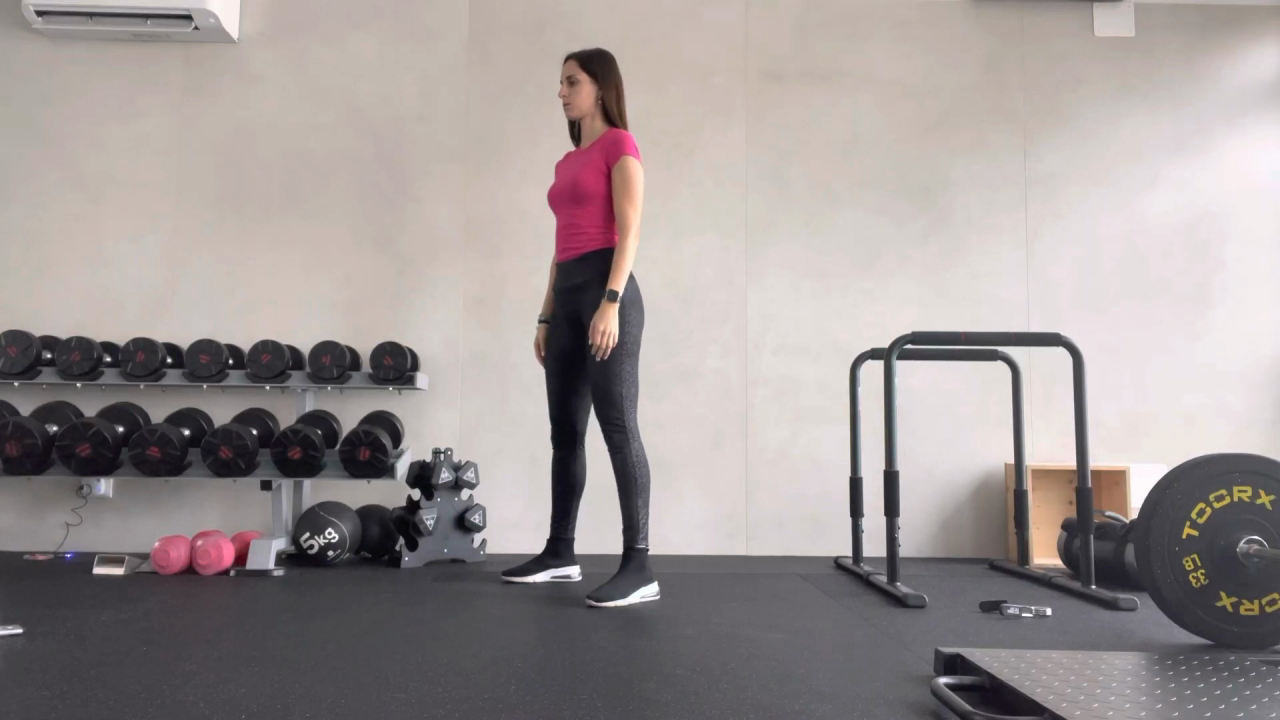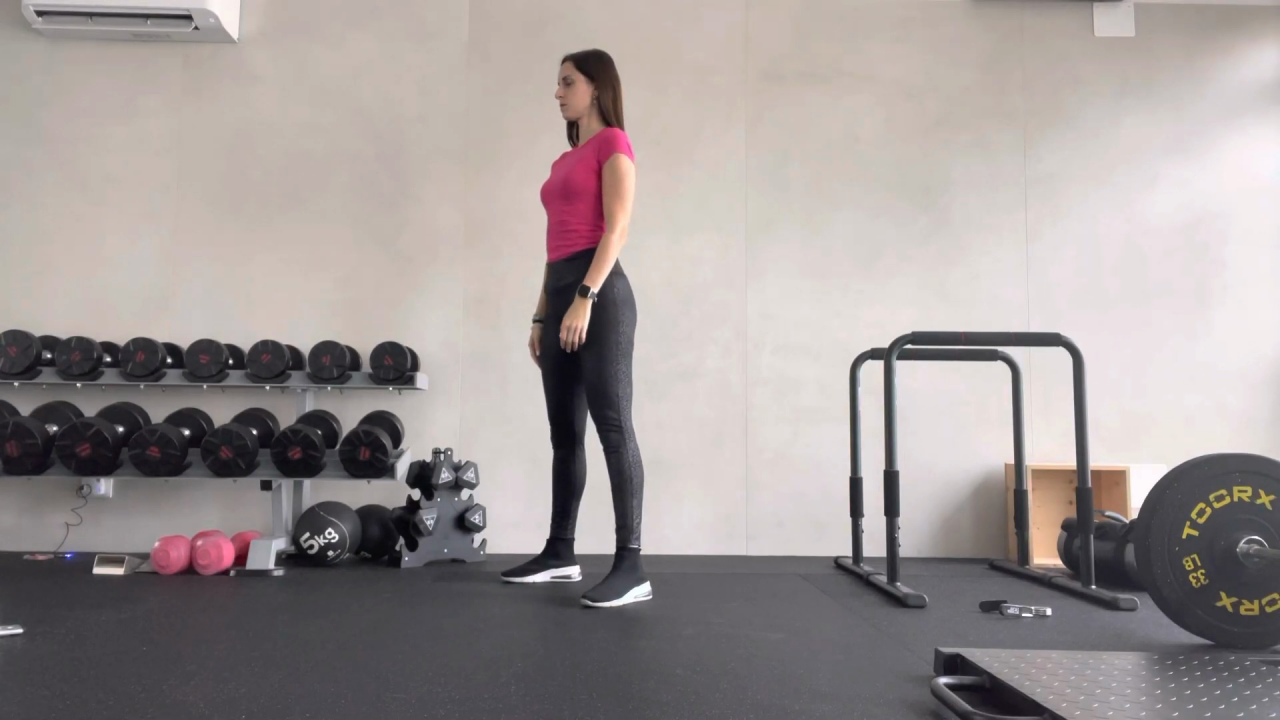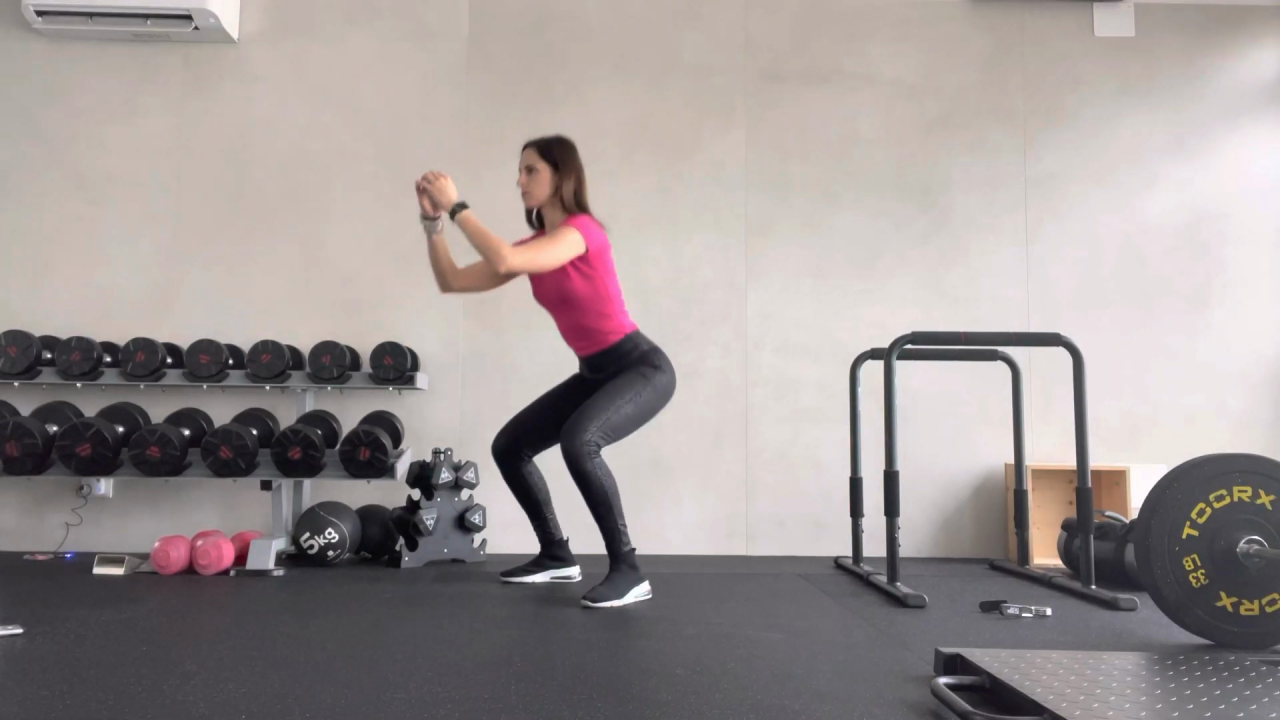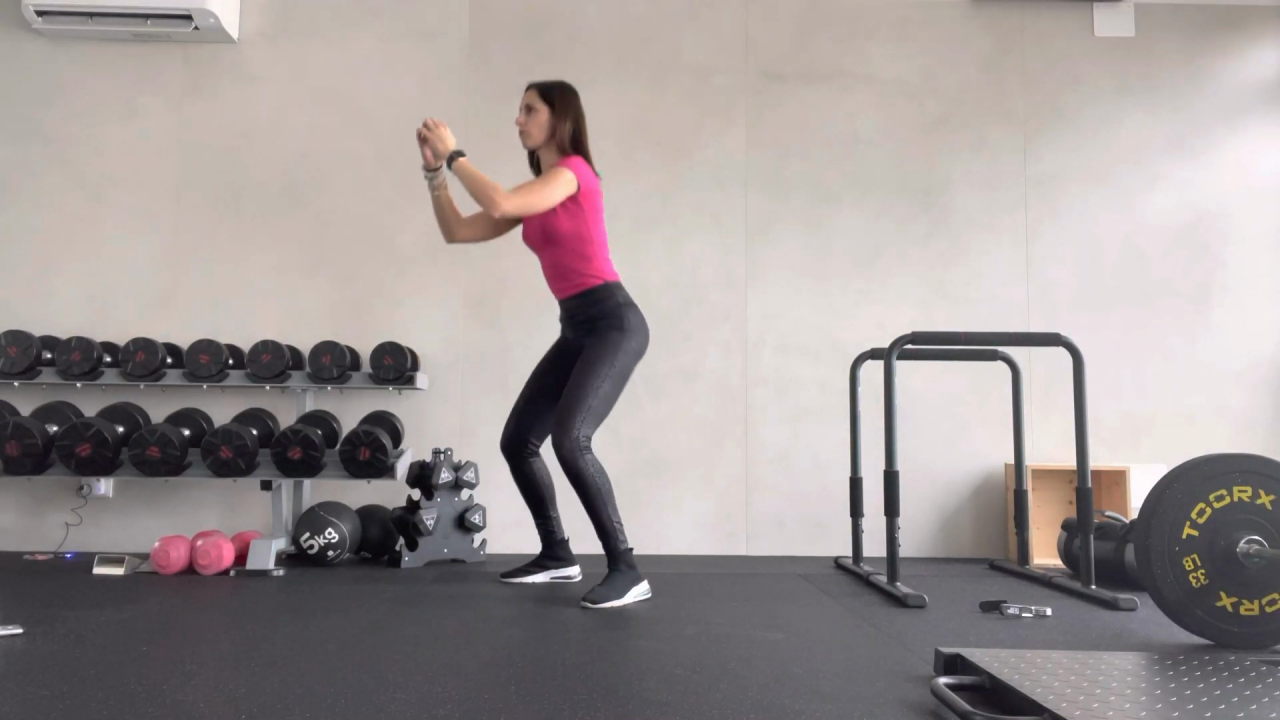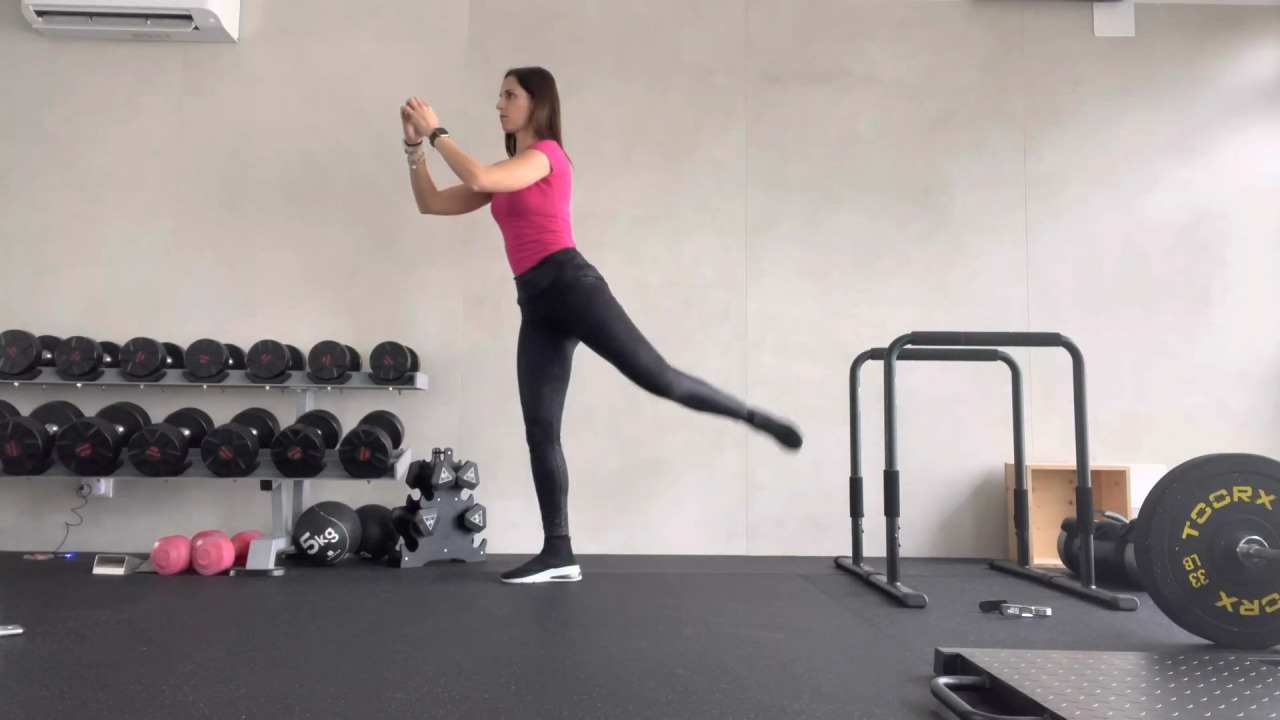
dt=1s
person 1, frame 1
left shoulder: (619, 145)
right shoulder: (567, 162)
left elbow: (628, 231)
left wrist: (611, 302)
right wrist: (545, 316)
left hip: (606, 291)
right hip: (568, 296)
left knee: (618, 425)
right knee: (564, 431)
left ankle: (638, 566)
right ankle: (560, 551)
person 1, frame 2
left shoulder: (613, 143)
right shoulder: (565, 160)
left elbow: (616, 229)
left wrist: (584, 299)
right wrist: (541, 315)
left hip: (598, 290)
right hip: (562, 292)
left knee: (612, 426)
right knee: (564, 431)
left ankle: (631, 566)
right ankle: (560, 551)
person 1, frame 3
left shoulder: (581, 229)
right shoulder: (536, 245)
left elbow: (504, 261)
right elbow: (451, 281)
left wrist: (457, 207)
right wrist: (433, 220)
left hip: (642, 368)
right hip: (597, 372)
left knee: (578, 440)
right knee: (508, 446)
left ankle: (627, 569)
right ankle: (557, 554)
person 1, frame 4
left shoulder: (573, 170)
right shoulder: (536, 196)
left elbow: (499, 204)
right elbow: (456, 231)
left wrist: (454, 154)
right wrist: (434, 170)
left hip: (614, 322)
right hip: (577, 330)
left knee: (569, 438)
right knee: (516, 441)
left ankle: (626, 570)
right ankle: (557, 554)
person 1, frame 5
left shoulder: (546, 154)
right shoulder: (506, 172)
left elbow: (477, 179)
right elbow: (431, 203)
left wrist: (436, 131)
right wrist: (414, 143)
left hip: (571, 283)
right hip: (537, 304)
left knee: (656, 377)
right knee: (540, 430)
left ankle: (757, 417)
right ankle: (558, 553)
